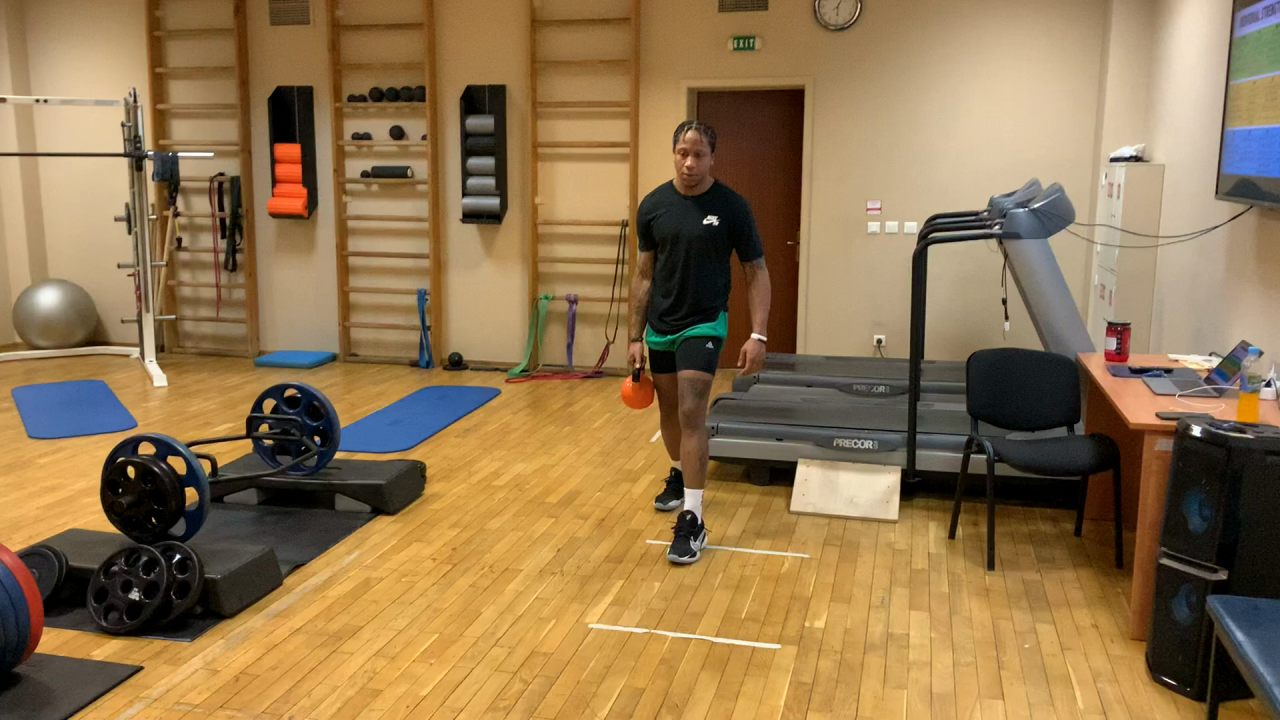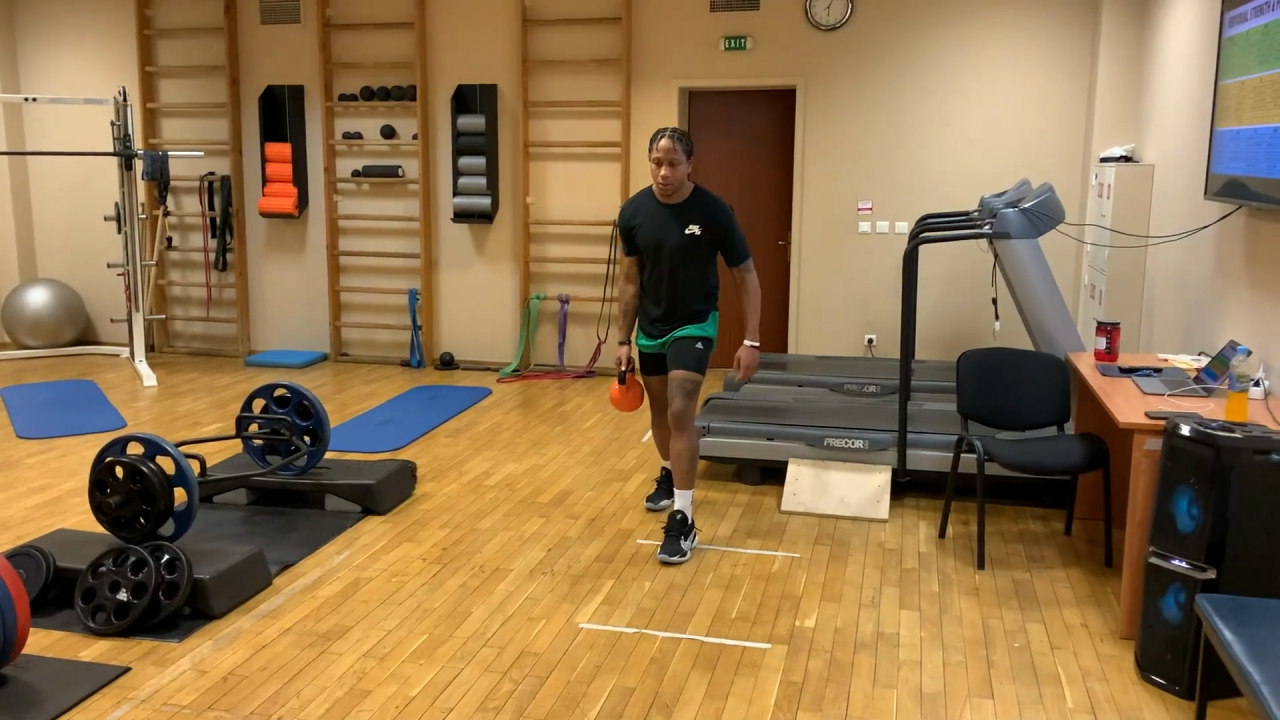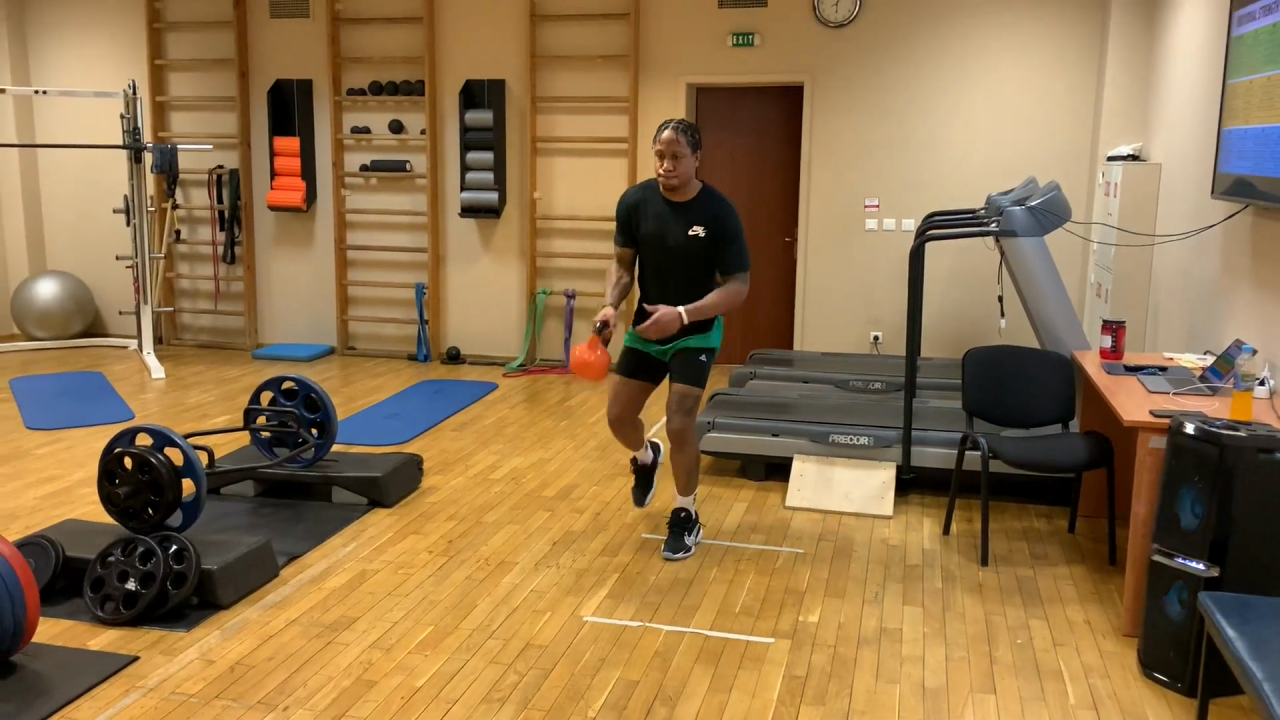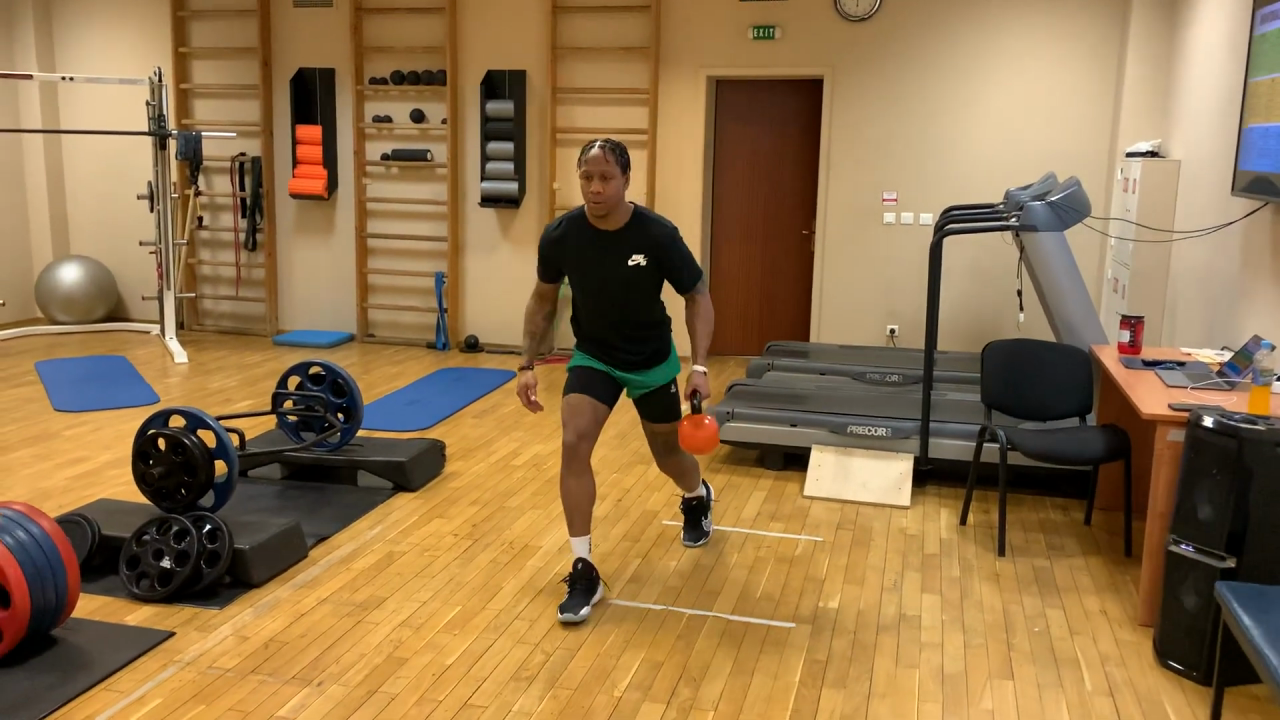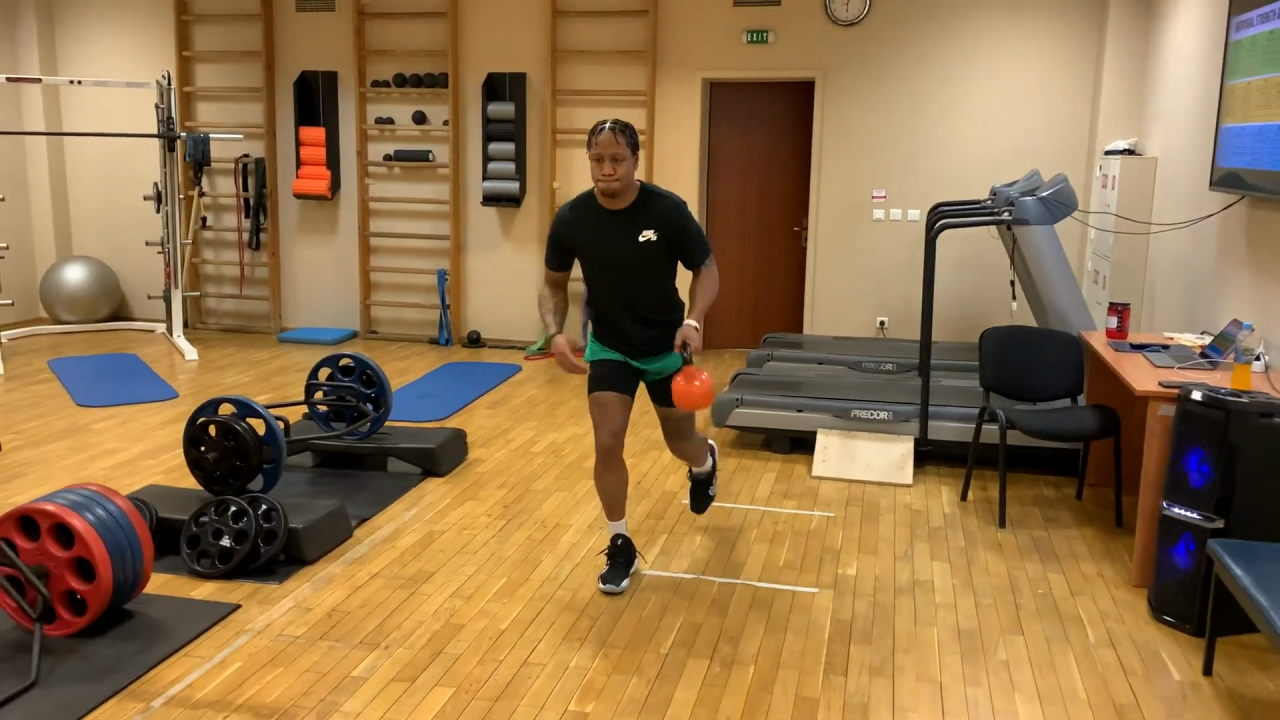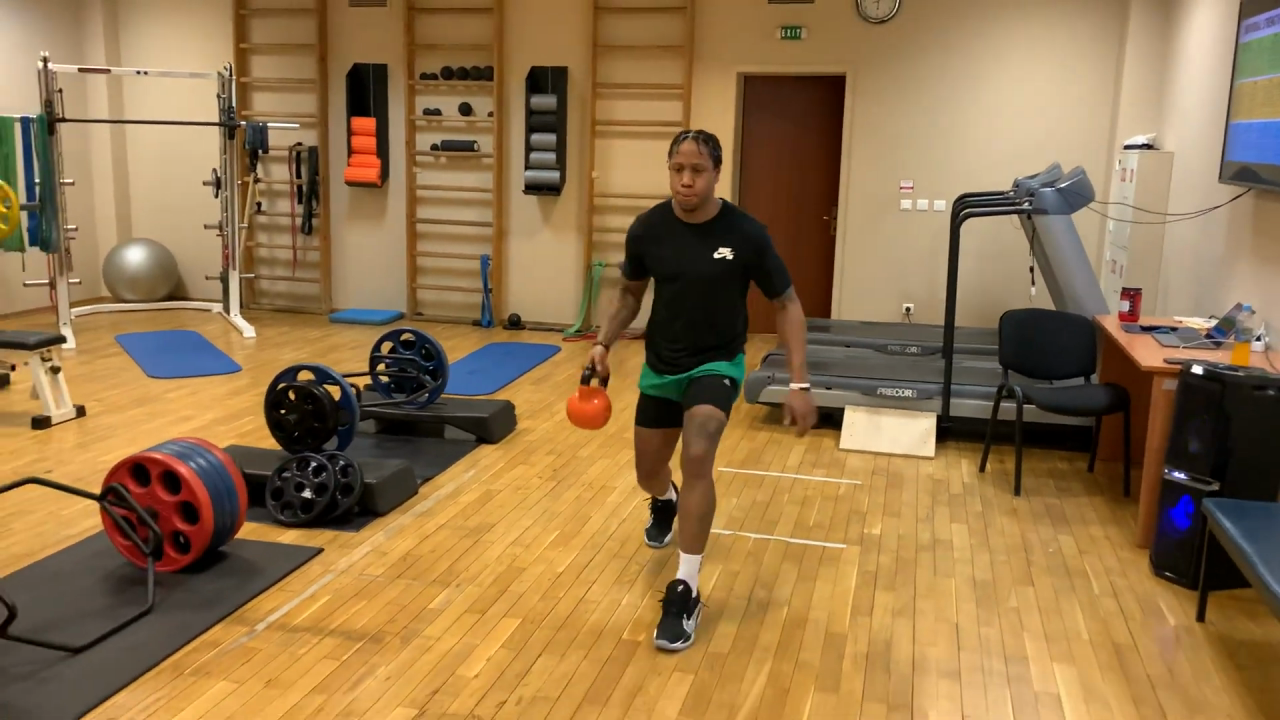
dt=0.7s
person 1, frame 1
left shoulder: (731, 206)
right shoulder: (653, 205)
left elbow: (756, 272)
right elbow: (644, 273)
left wrist: (758, 334)
right wrist: (635, 335)
left hip: (703, 324)
right hip: (659, 326)
left knee: (691, 414)
right knee: (668, 410)
left ankle: (692, 520)
right ankle: (678, 476)
person 1, frame 2
left shoulder: (713, 211)
right shoulder: (633, 212)
left elbow: (745, 275)
right elbow: (631, 279)
left wrist: (751, 341)
right wrist: (624, 339)
left hip: (693, 325)
right hip: (650, 328)
left knee: (680, 413)
right knee: (659, 410)
left ankle: (683, 519)
right ankle: (669, 475)
person 1, frame 3
left shoulder: (720, 213)
right shoulder: (634, 201)
left elbow: (737, 287)
right elbow: (622, 261)
left wrist: (680, 314)
right wrist: (611, 304)
left hip: (695, 332)
right hip: (645, 329)
left knee: (679, 425)
right knee: (619, 415)
left ankle: (686, 517)
right ankle: (647, 456)
person 1, frame 4
left shoulder: (658, 235)
right shoulder: (559, 235)
left elbow: (697, 295)
right elbow: (543, 298)
left wrist: (698, 366)
right wrist: (527, 365)
left hip: (652, 360)
right hip: (593, 357)
left knee: (668, 455)
right knee: (573, 445)
left ankle: (698, 496)
right ankle: (583, 570)
person 1, frame 5
left shoulder: (668, 210)
right shoulder: (570, 218)
left elbow: (707, 269)
right elbow: (552, 283)
left wrist: (694, 319)
right wrist: (554, 332)
left hip: (664, 344)
right hip: (609, 346)
left knee: (683, 445)
right knee: (607, 445)
left ankle: (704, 458)
right ankle: (620, 545)
person 1, frame 6
left shoulder: (746, 234)
right shoulder: (647, 229)
left elbow: (786, 303)
right elbow: (631, 290)
left wrist: (799, 383)
right wrist: (605, 341)
left hip: (717, 365)
right hip: (660, 365)
left knee: (697, 457)
right knee: (647, 474)
left ankle: (685, 590)
right ankle: (665, 502)
